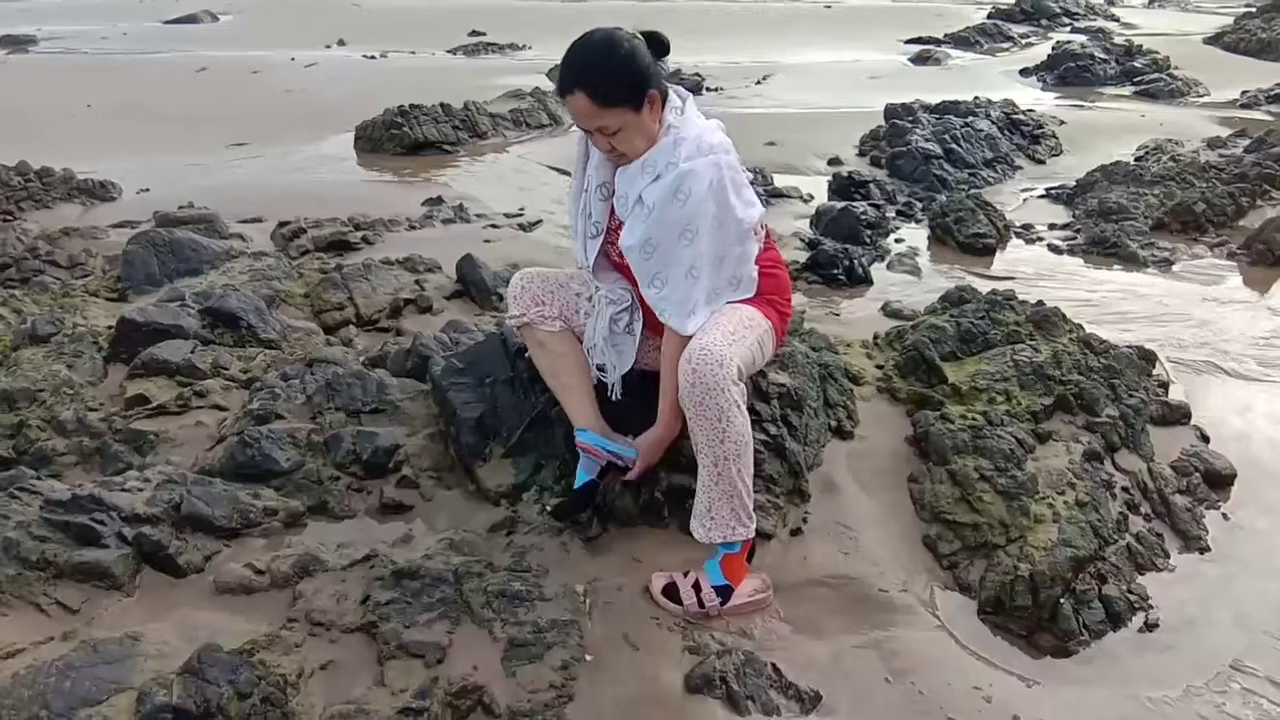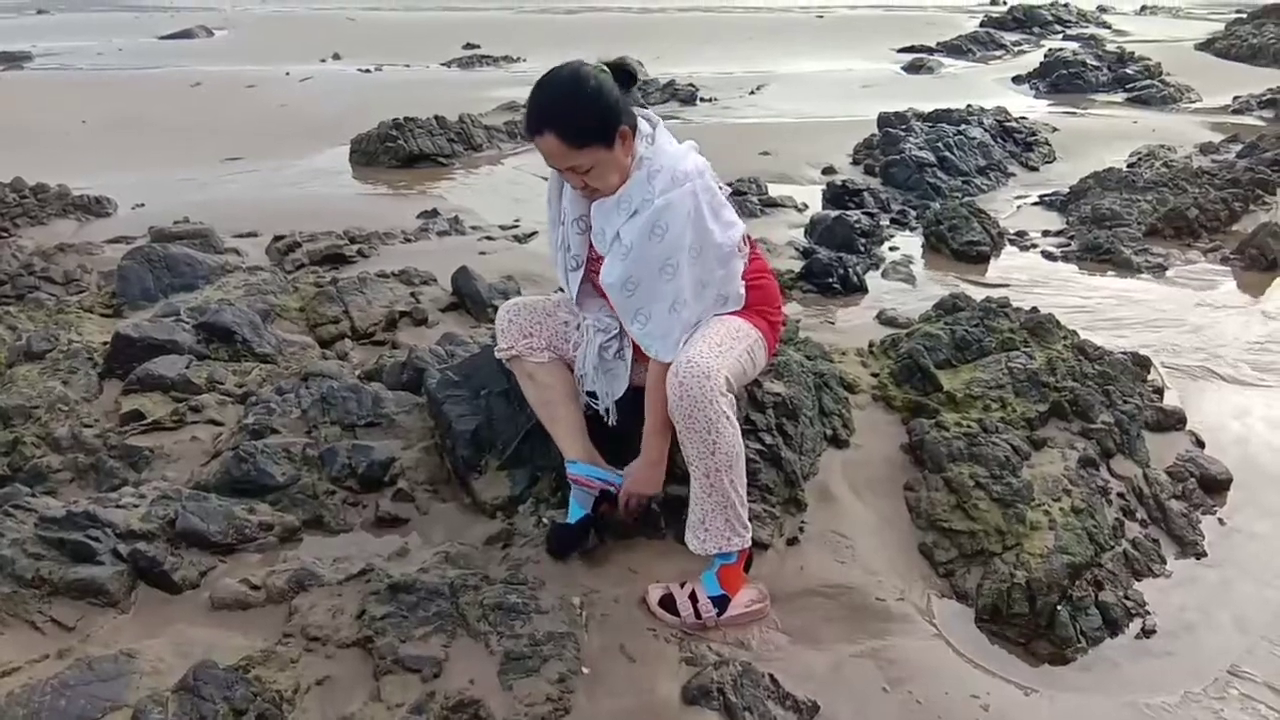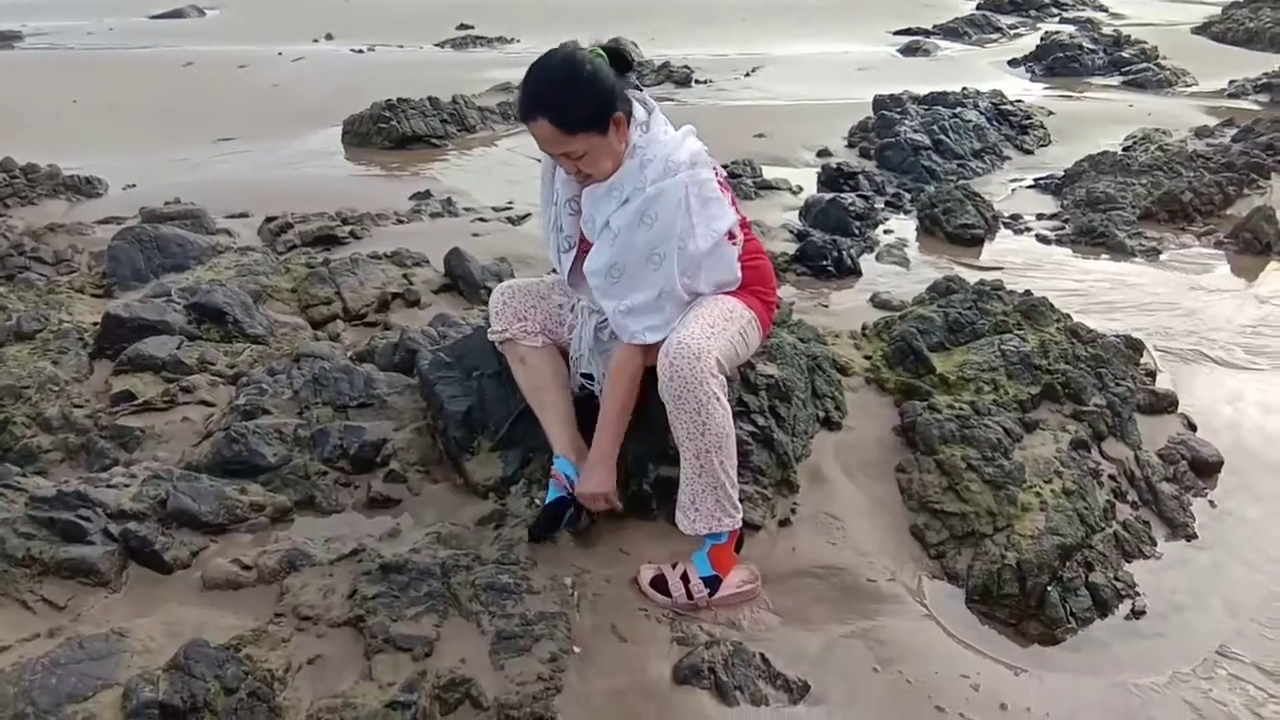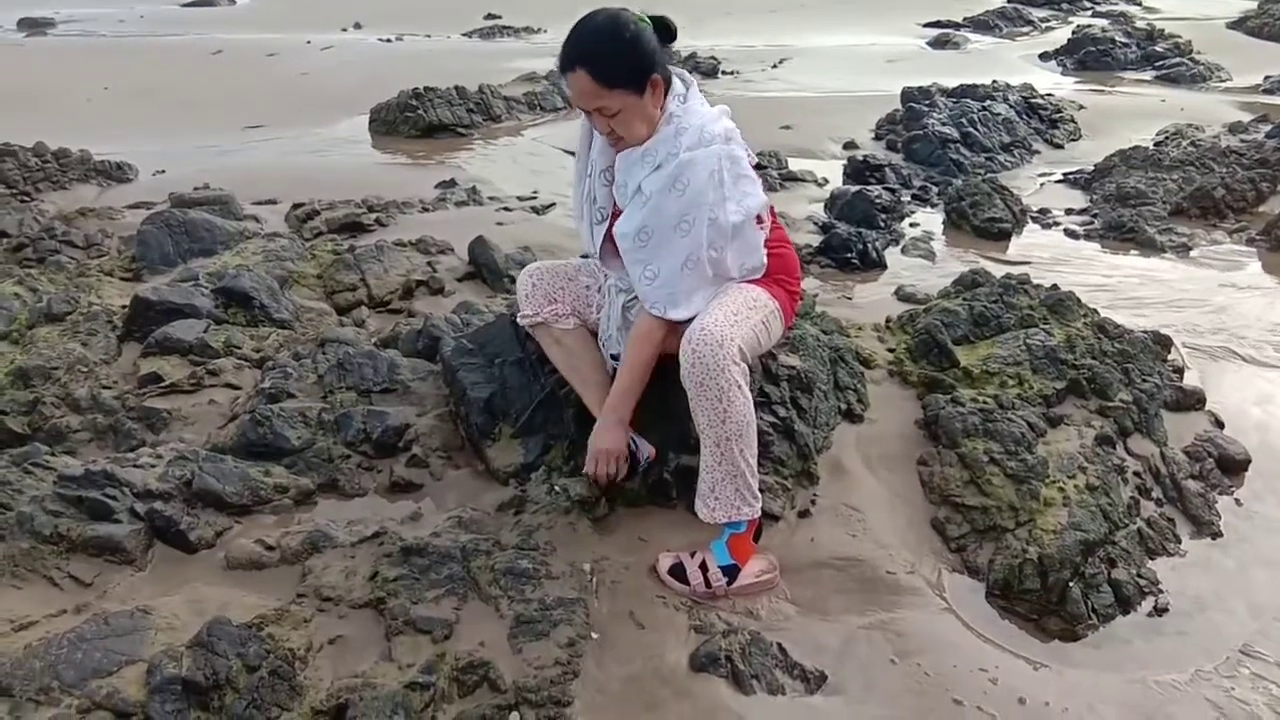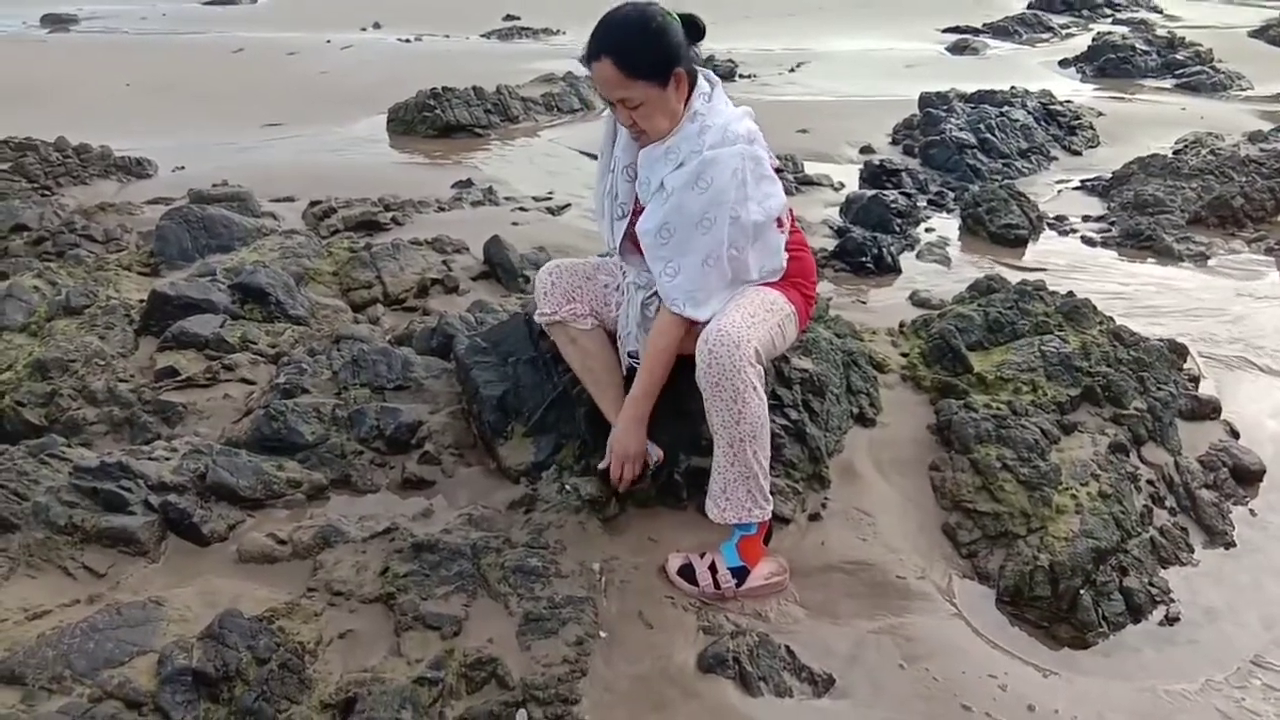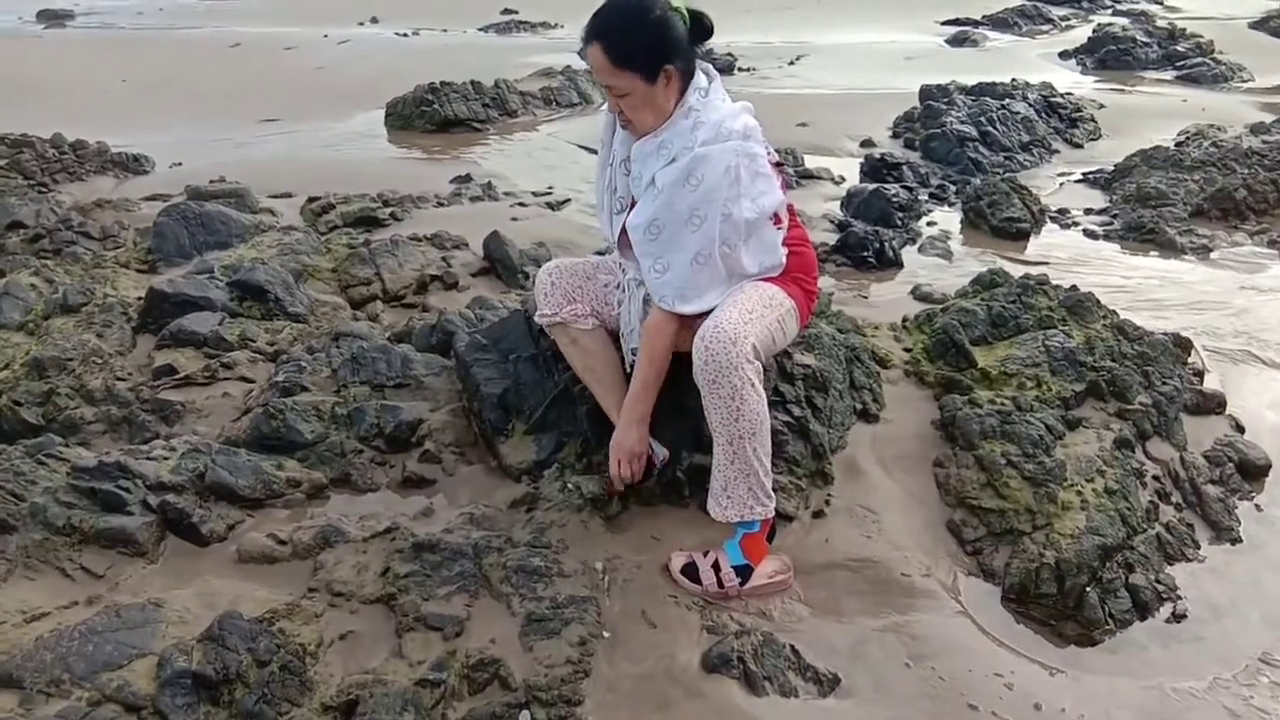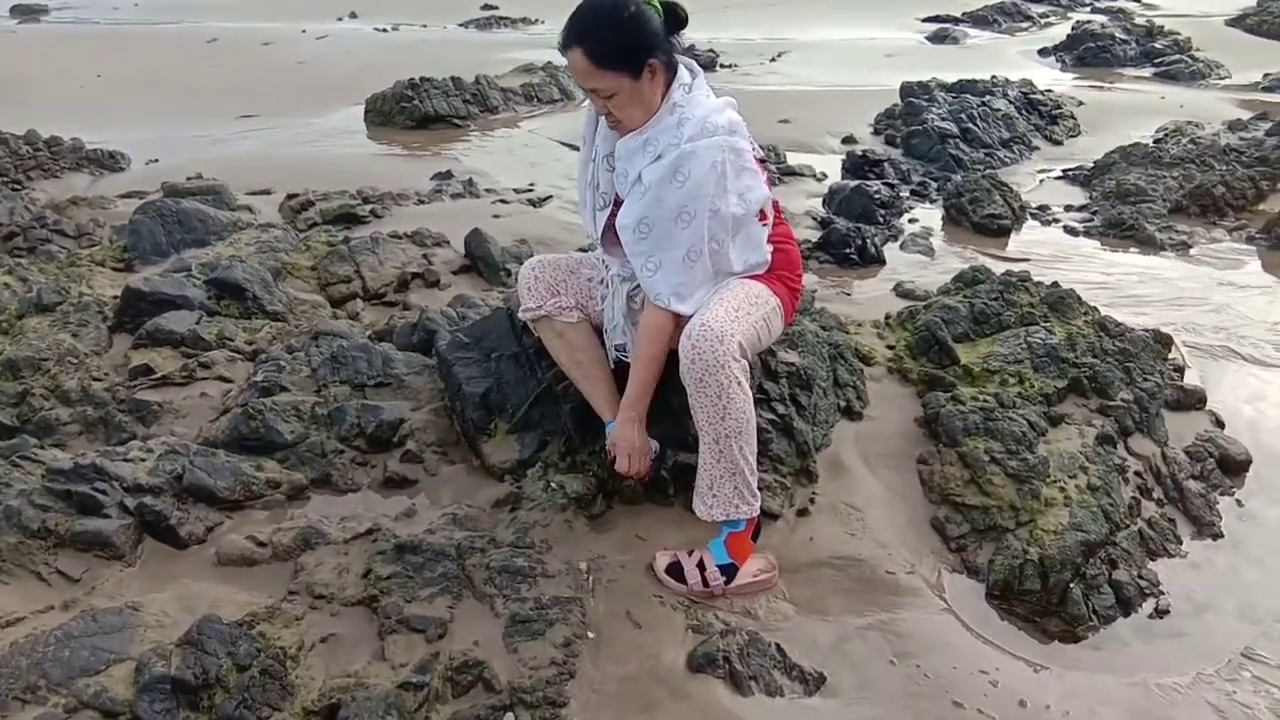
dt=0.4s
person 1, frame 1
left shoulder: (695, 171)
right shoulder: (610, 137)
left elbow: (683, 311)
right elbow: (601, 241)
left wrist: (667, 426)
right wrist: (570, 327)
left hip: (735, 298)
right hip: (643, 293)
left knee: (707, 364)
right knee: (529, 293)
left ankle: (734, 556)
right ankle: (597, 445)
person 1, frame 2
left shoulder: (672, 196)
right shoulder: (587, 164)
left elbow: (666, 340)
right elbow: (588, 270)
left wrist: (652, 460)
left hip: (729, 309)
right hip: (633, 312)
left knee: (694, 376)
right knee: (517, 322)
left ankle: (730, 567)
right ankle: (588, 472)
person 1, frame 3
left shoulder: (664, 184)
right shoulder: (584, 145)
left elbow: (636, 334)
right elbow: (580, 253)
left wrist: (605, 458)
left hip: (725, 290)
right hip: (627, 289)
left knee: (685, 357)
right knee: (511, 303)
left ankle: (721, 547)
right ankle: (568, 463)
person 1, frame 4
left shoulder: (698, 157)
right shoulder: (614, 121)
left elbow: (663, 306)
right elbow: (613, 234)
left wrist: (612, 421)
left hip: (746, 277)
right hip: (650, 272)
left knee: (707, 343)
right knee: (539, 287)
left ankle: (740, 536)
right ankle: (628, 446)
person 1, frame 5
left shoulder: (719, 156)
right shoulder: (641, 120)
left elbow: (682, 304)
right elbow: (632, 230)
left wrist: (632, 421)
left hip: (760, 282)
right hip: (666, 272)
left knee: (724, 345)
right knee: (556, 286)
left ankle: (750, 539)
right ankle: (635, 450)
person 1, frame 6
left shoulder: (713, 152)
right shoulder: (646, 110)
left elbow: (674, 299)
right elbow: (647, 250)
left wrist: (633, 421)
left hip: (762, 276)
right hip: (671, 269)
left knee: (721, 340)
right knee: (556, 285)
left ankle: (753, 535)
right ankle: (640, 448)
person 1, frame 7
left shoulder: (699, 145)
right shoulder: (627, 108)
left elbow: (669, 295)
right elbow: (623, 227)
left wrist: (634, 415)
left hip: (746, 272)
right hip: (651, 267)
left knee: (707, 340)
right knee: (540, 280)
left ankle: (738, 534)
right ankle: (619, 433)
